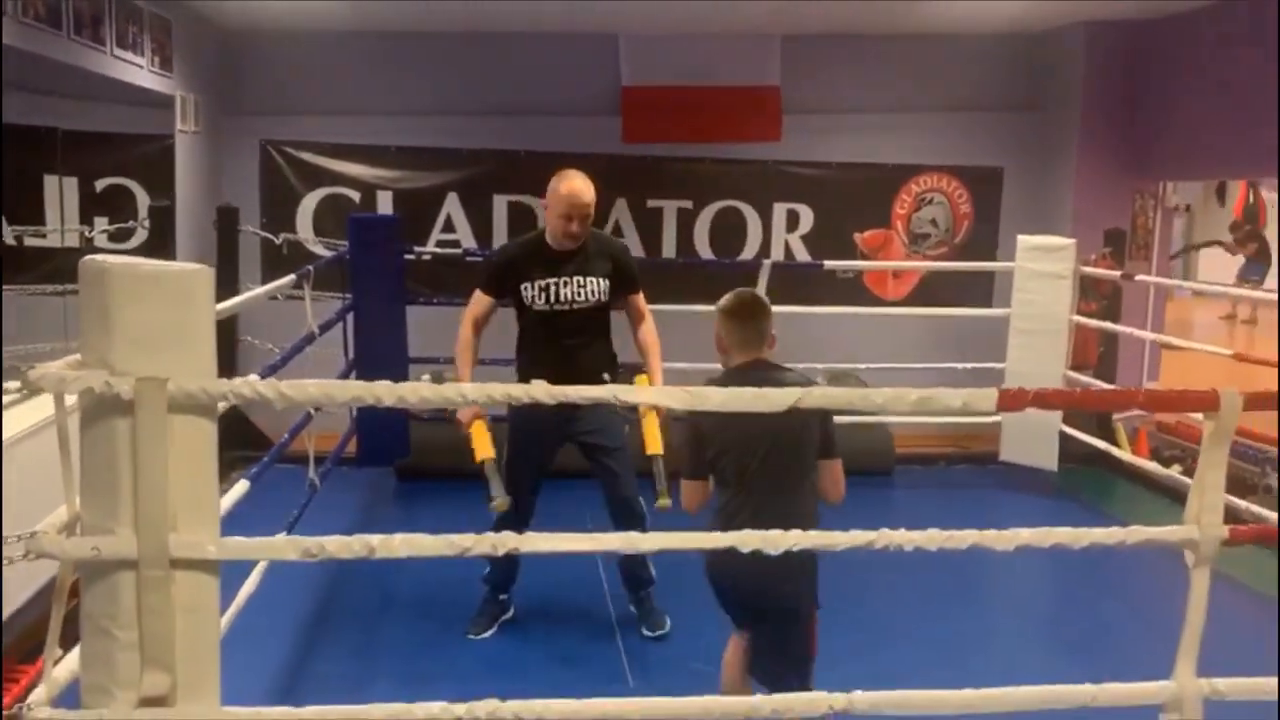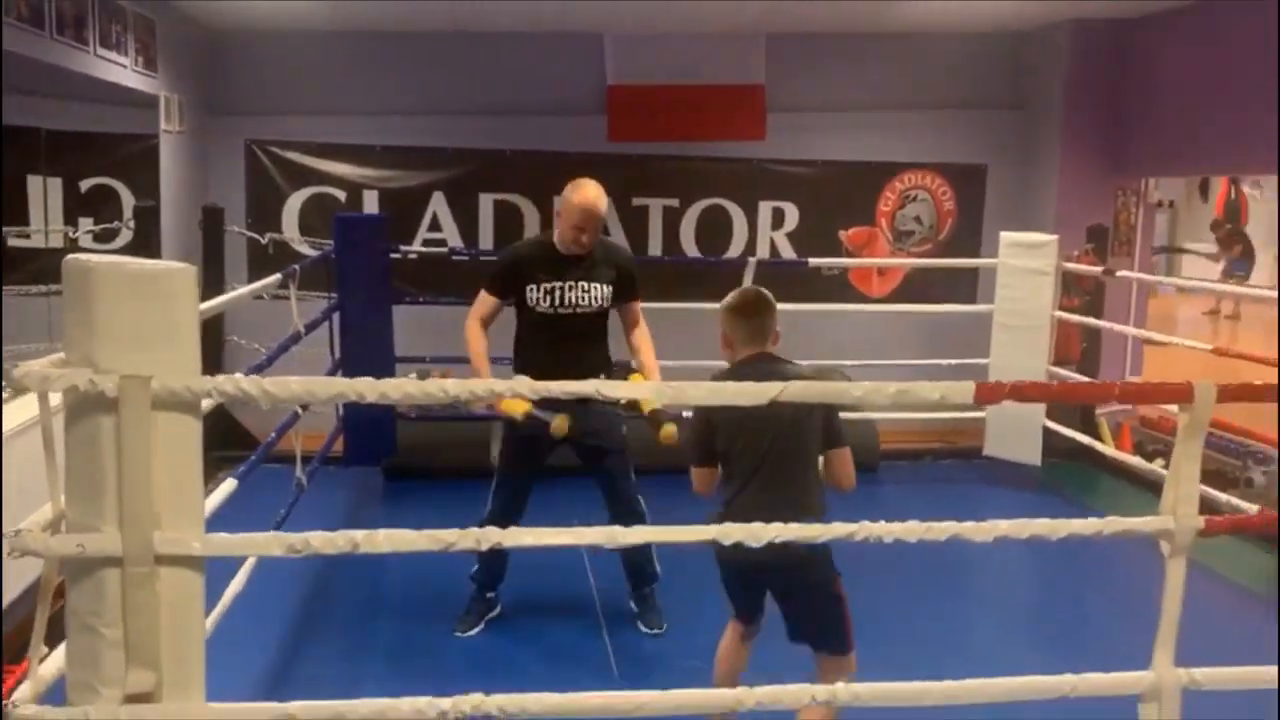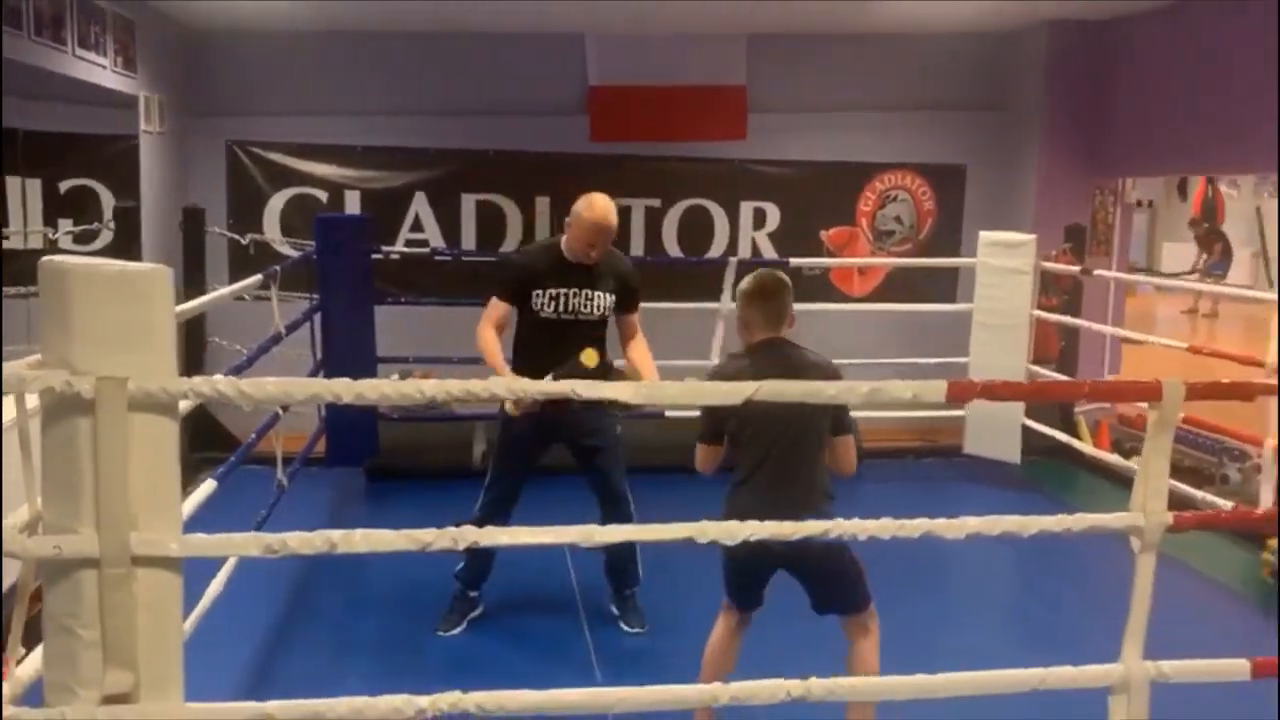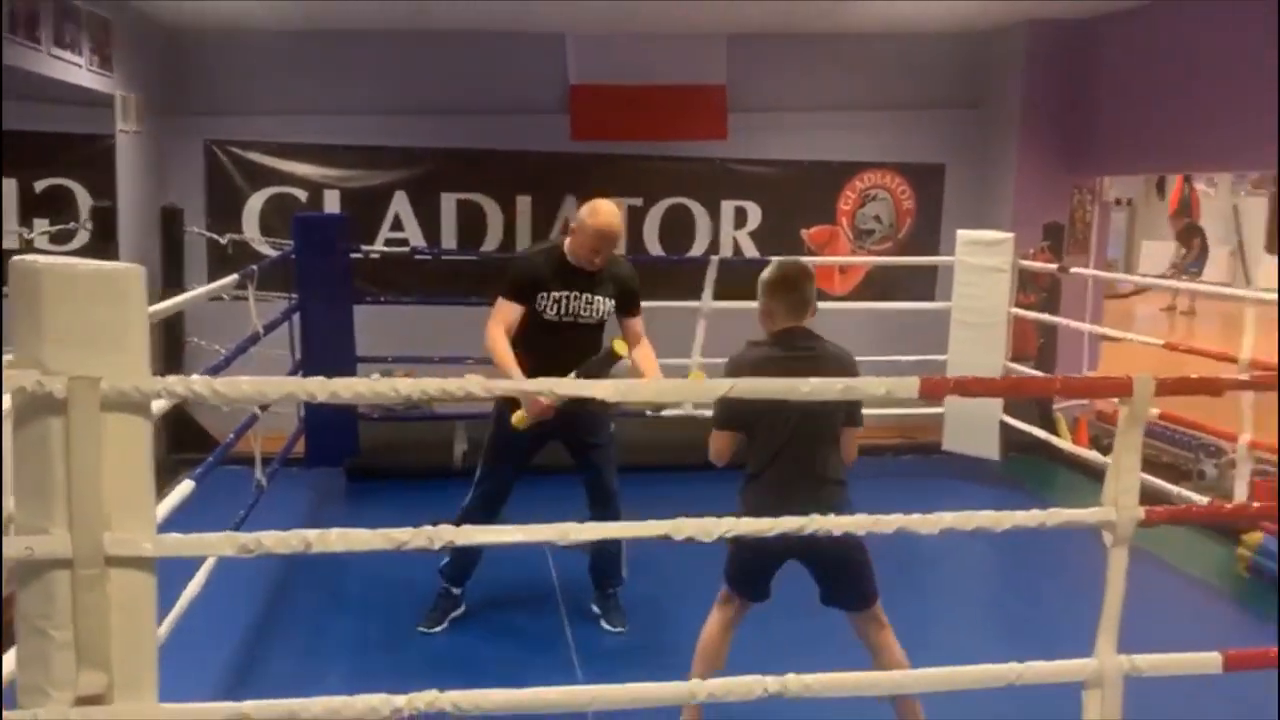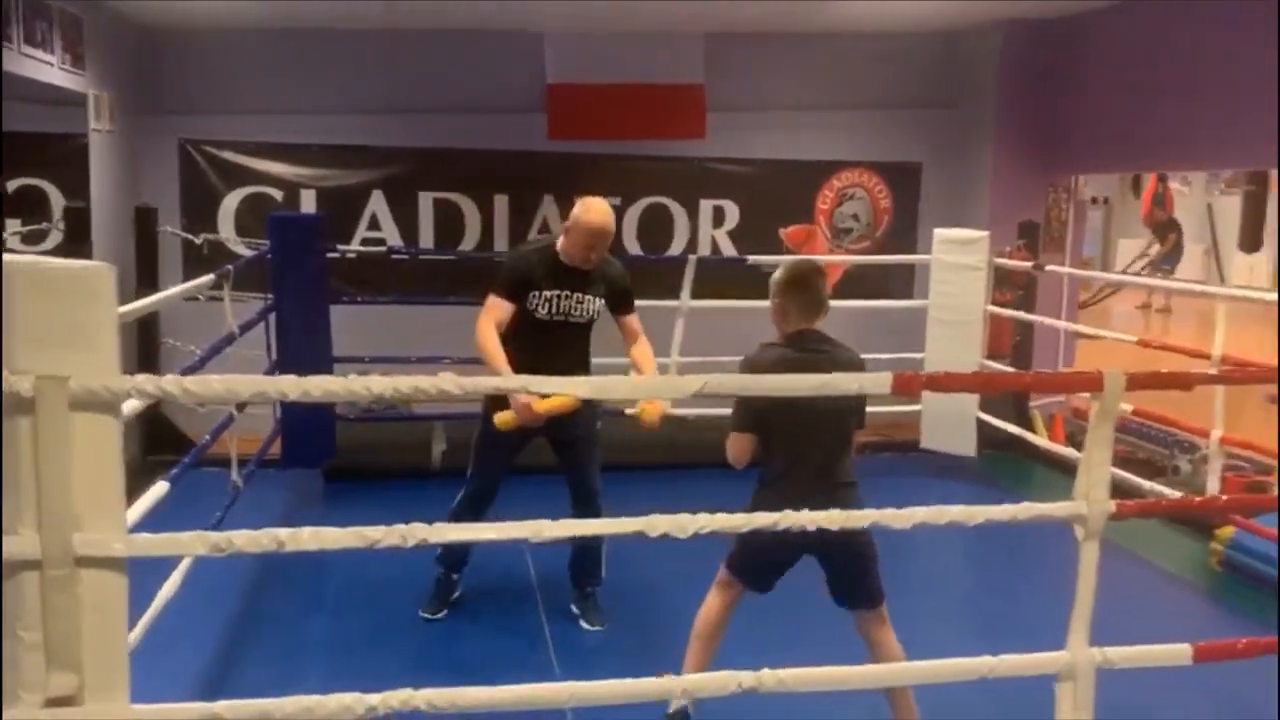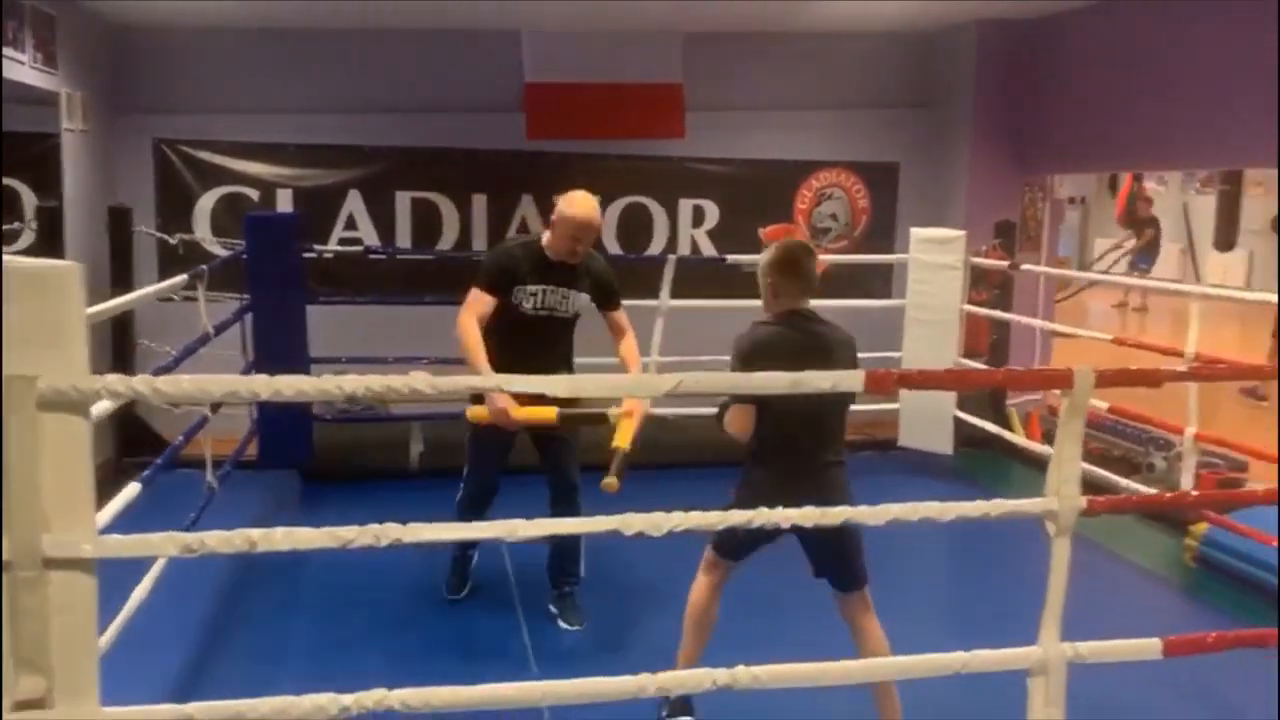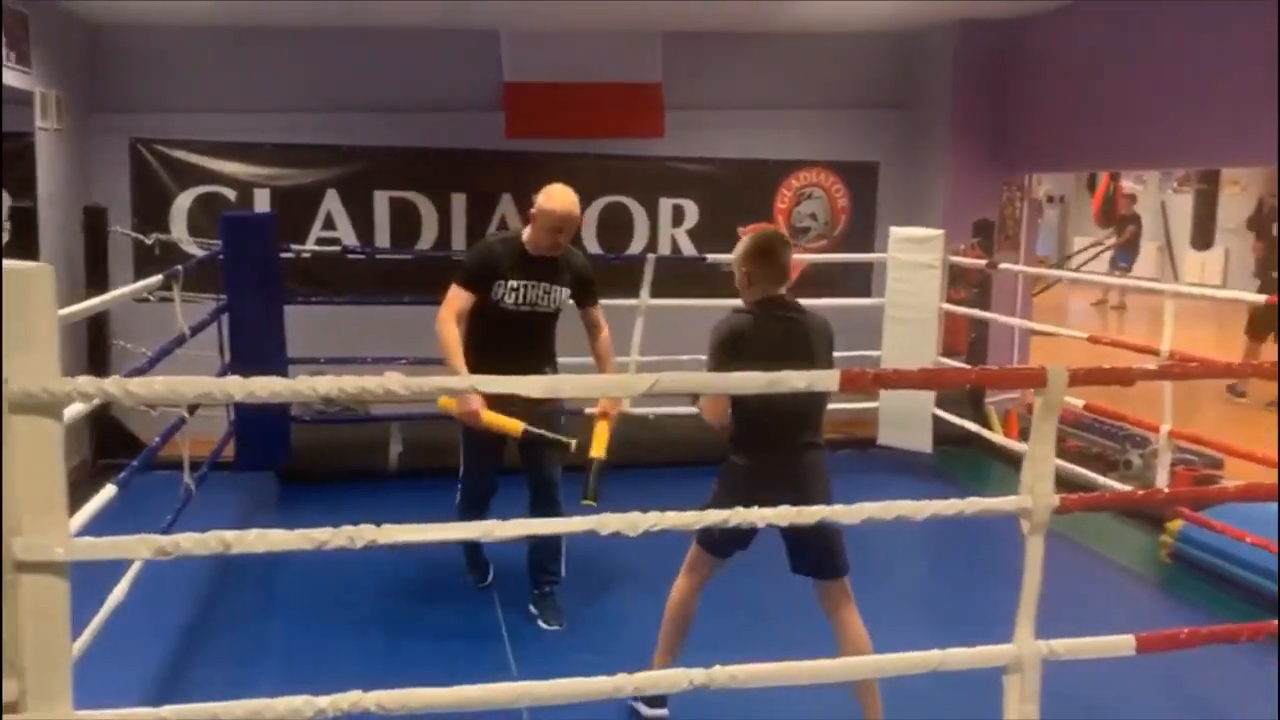
dt=0.1s
person 1, frame 1
right shoulder: (807, 393)
left elbow: (691, 501)
right elbow: (834, 490)
left hip: (727, 558)
right hip: (790, 562)
left knee: (747, 632)
right knee: (784, 694)
person 1, frame 2
right shoulder: (812, 386)
left elbow: (702, 483)
right elbow: (844, 478)
left hip: (739, 538)
right hip: (801, 540)
left knee: (744, 625)
right knee: (836, 663)
person 1, frame 3
left shoulder: (726, 376)
right shoulder: (825, 372)
left elbow: (705, 463)
right elbow: (846, 463)
left hip: (747, 527)
right hip: (812, 527)
left knee: (734, 615)
right knee: (863, 623)
person 1, frame 4
left shoulder: (745, 364)
right shoulder: (841, 362)
left elbow: (719, 453)
right elbow: (848, 449)
left hip: (763, 517)
right hip: (827, 516)
left knee: (728, 606)
right knee: (874, 624)
person 1, frame 5
left shoulder: (759, 365)
right shoulder: (851, 364)
left elbow: (738, 455)
right elbow: (847, 440)
left hip: (777, 512)
right hip: (839, 514)
left knee: (724, 588)
right knee: (876, 623)
person 1, frame 6
left shoulder: (757, 341)
right shoulder: (842, 342)
left elbow: (740, 429)
left wrist: (731, 409)
left hip: (767, 488)
right hip: (828, 492)
left knee: (711, 569)
right knee: (859, 609)
person 1, frame 7
left shoulder: (734, 329)
right shoulder: (819, 329)
left elbow: (714, 415)
left wrist: (705, 397)
left hip: (747, 479)
right hip: (807, 482)
left knee: (695, 570)
right knee: (839, 600)
person 2, frame 1
left shoulder: (612, 255)
right shoulder: (514, 258)
left elbow: (640, 320)
right elbow: (470, 324)
left wrist: (656, 382)
left hip: (597, 398)
right hip: (535, 400)
left knee: (626, 500)
right knee: (514, 503)
left ankle: (642, 597)
right ankle: (498, 597)
person 2, frame 2
left shoulder: (618, 262)
right shoulder: (520, 259)
left elbow: (635, 325)
right elbow: (476, 322)
left wrist: (652, 379)
right wrist: (488, 383)
left hip: (595, 400)
right hip: (532, 400)
left knee: (625, 500)
right knee: (504, 503)
left ankle: (644, 594)
right ankle: (485, 596)
person 2, frame 3
left shoulder: (620, 272)
right shoulder: (528, 264)
left elbow: (632, 337)
right elbow: (488, 328)
left wrist: (652, 381)
right wrist: (509, 382)
left hip: (591, 401)
right hip: (529, 402)
left knee: (617, 500)
right knee: (496, 502)
left ankle: (625, 595)
right ankle: (468, 594)
person 2, frame 4
left shoulder: (621, 276)
right shoulder: (532, 266)
left elbow: (637, 341)
right elbow: (496, 332)
left wrist: (655, 382)
right wrist: (525, 389)
left hip: (586, 399)
right hip: (527, 399)
left knee: (606, 498)
right knee: (486, 497)
left ankle: (608, 594)
right ankle: (451, 591)
person 2, frame 5
left shoulder: (612, 276)
right shoulder: (525, 263)
left elbow: (635, 338)
right elbow: (487, 328)
right wrist: (513, 389)
right hip: (516, 396)
left knee: (588, 496)
right knee: (477, 491)
left ankle: (586, 591)
right ankle: (448, 576)
person 2, frame 6
left shoulder: (595, 271)
right shoulder: (509, 258)
left elbow: (623, 334)
right elbow: (468, 322)
right wrist: (493, 389)
right hip: (504, 390)
left knee: (567, 491)
right knee: (478, 486)
left ankle: (564, 590)
right ankle: (462, 556)
person 2, frame 7
left shoulder: (575, 266)
right shoulder: (490, 254)
left elbow: (598, 329)
right elbow: (447, 319)
right wrist: (465, 388)
left knee: (547, 490)
right knee: (477, 486)
left ankle: (544, 590)
right ankle: (474, 548)
